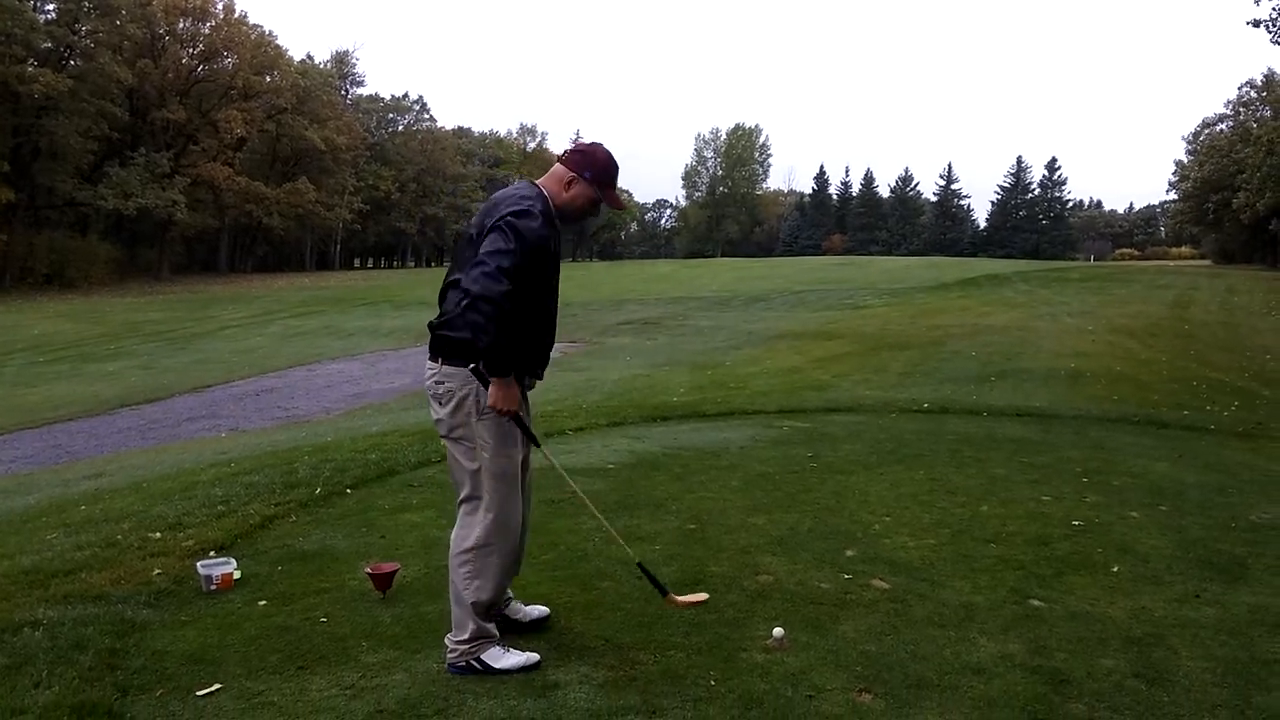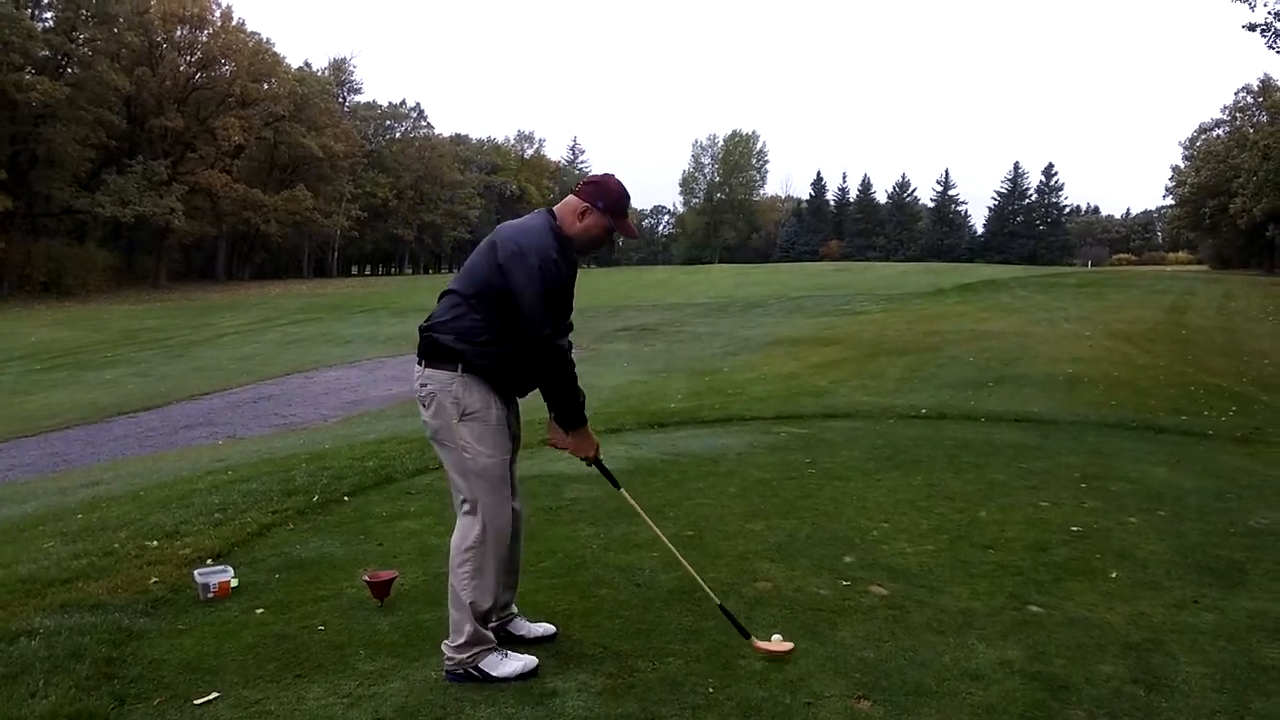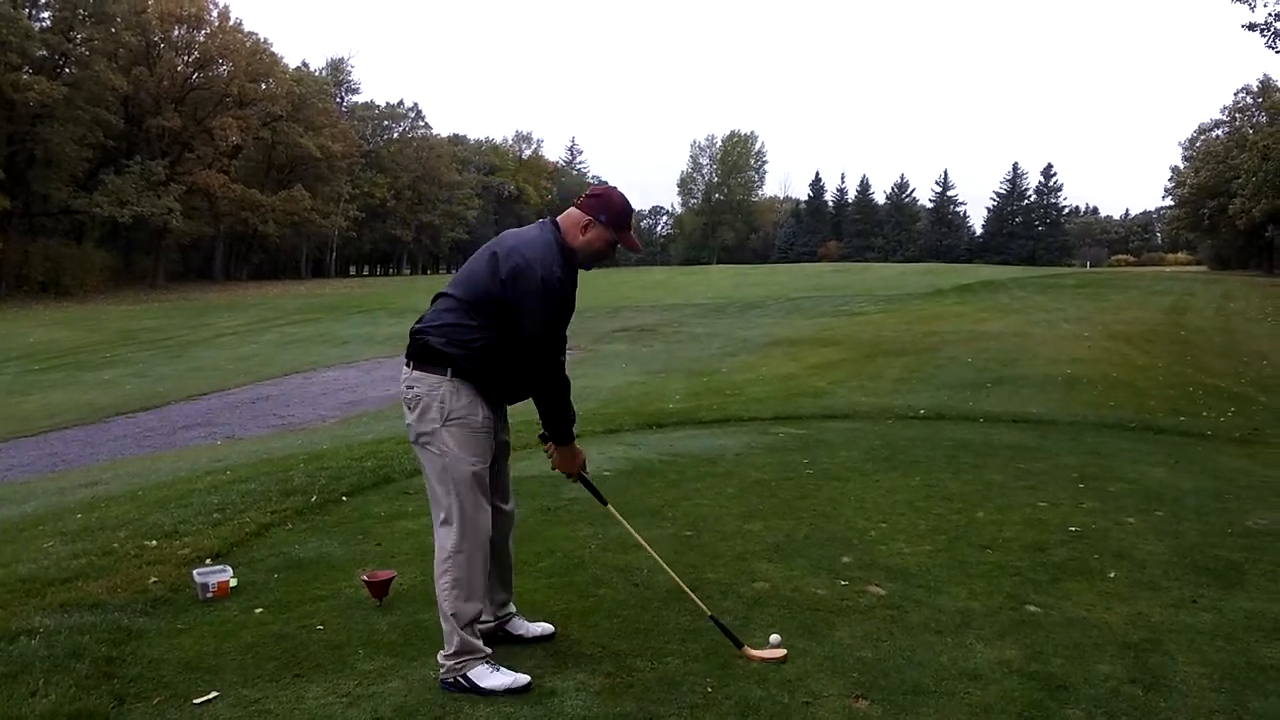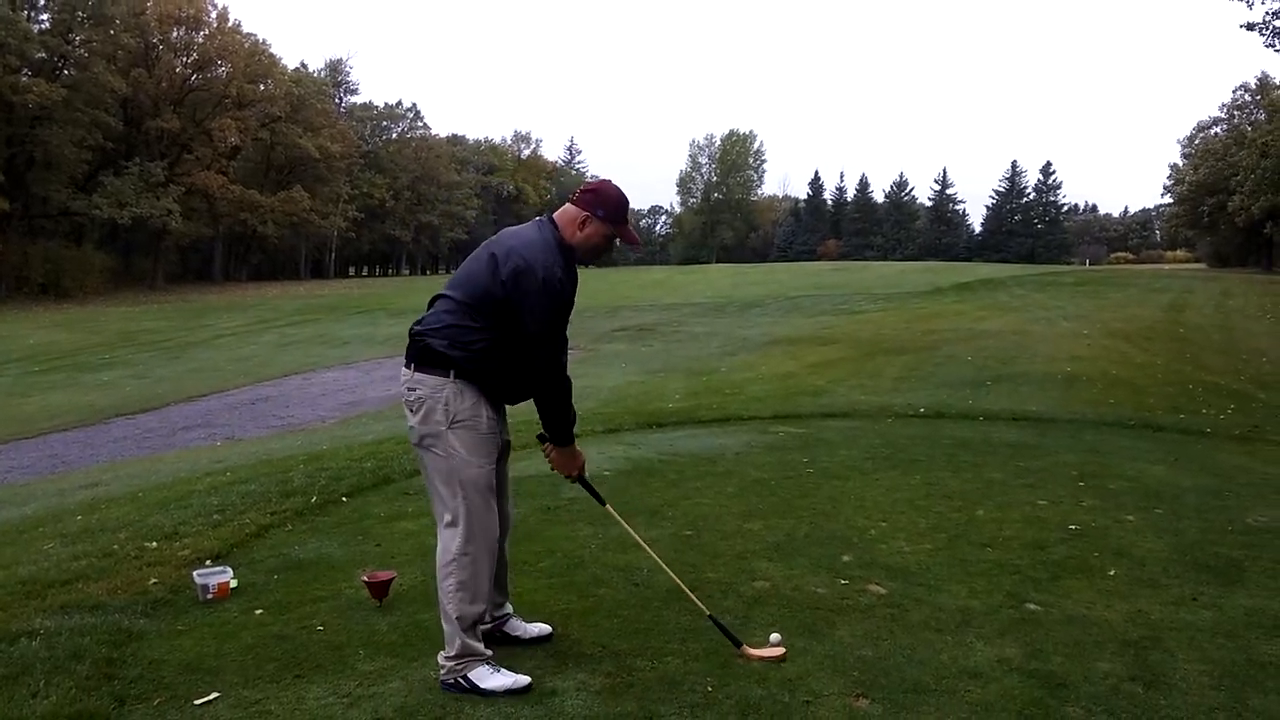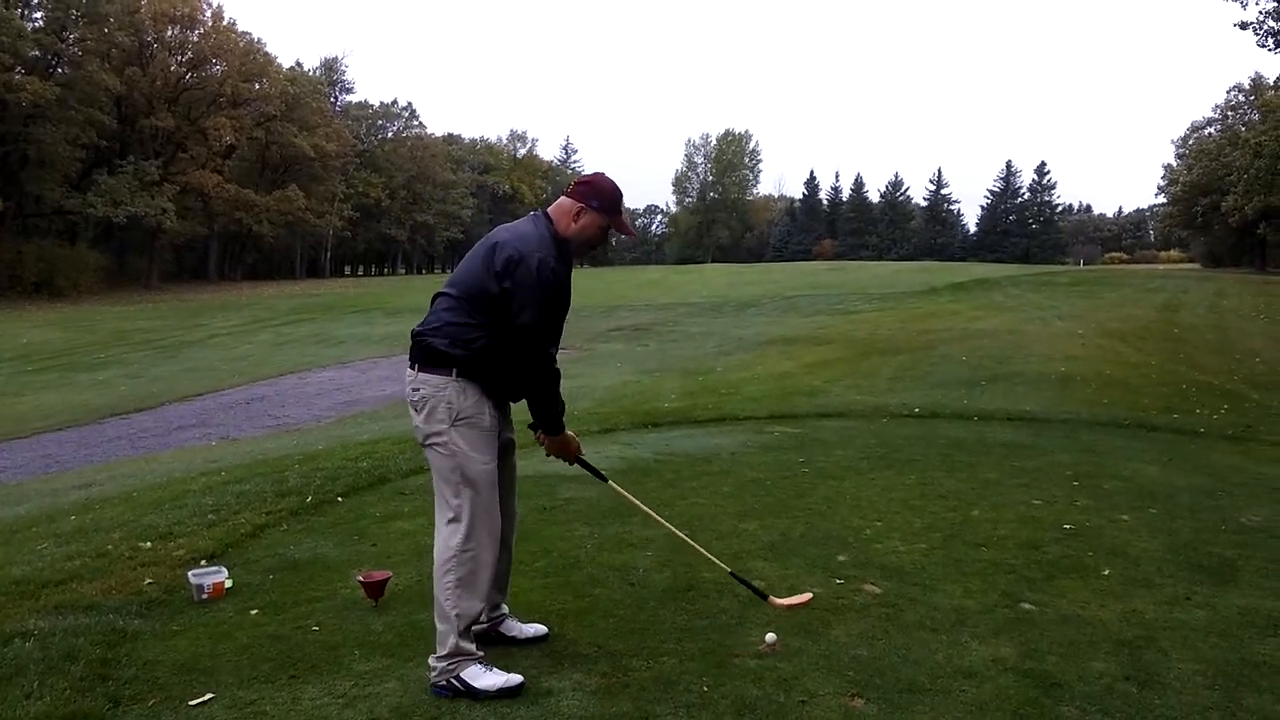
dt=0.4s
person 1, frame 1
left shoulder: (528, 211)
right shoulder: (525, 214)
right elbow: (487, 289)
left wrist: (517, 368)
right wrist: (504, 375)
left hip: (489, 372)
right hip: (472, 375)
left knee: (509, 495)
right knee: (488, 505)
left ankle: (494, 603)
right ankle: (469, 645)
person 1, frame 2
left shoulder: (544, 243)
right shoulder: (535, 250)
left elbow: (547, 341)
right elbow: (545, 346)
left wrist: (561, 413)
right wrist: (576, 423)
left hip: (485, 381)
right hip: (457, 381)
left knee: (503, 505)
right knee: (483, 508)
left ankle: (497, 616)
right ankle: (468, 649)
person 1, frame 3
left shoulder: (541, 249)
right shoulder: (539, 264)
left elbow: (539, 356)
right elbow: (543, 361)
left wrist: (556, 431)
right wrist: (563, 440)
left hip: (472, 384)
right hip: (445, 385)
left knee: (494, 510)
right knee: (464, 519)
left ankle: (494, 615)
right ankle: (461, 660)
person 1, frame 4
left shoulder: (537, 247)
right shoulder: (539, 264)
left elbow: (539, 356)
right elbow: (544, 362)
left wrist: (556, 432)
right wrist: (563, 440)
left hip: (471, 386)
right hip: (447, 387)
left knee: (491, 514)
right knee: (467, 522)
left ankle: (492, 616)
right ankle: (462, 661)
person 1, frame 5
left shoulder: (535, 243)
right shoulder: (533, 255)
left elbow: (530, 347)
right elbow: (531, 353)
left wrist: (546, 420)
right wrist: (554, 428)
left hip: (477, 385)
right hip: (450, 385)
left knee: (497, 509)
right knee: (468, 515)
left ankle: (487, 616)
right ankle: (453, 662)
